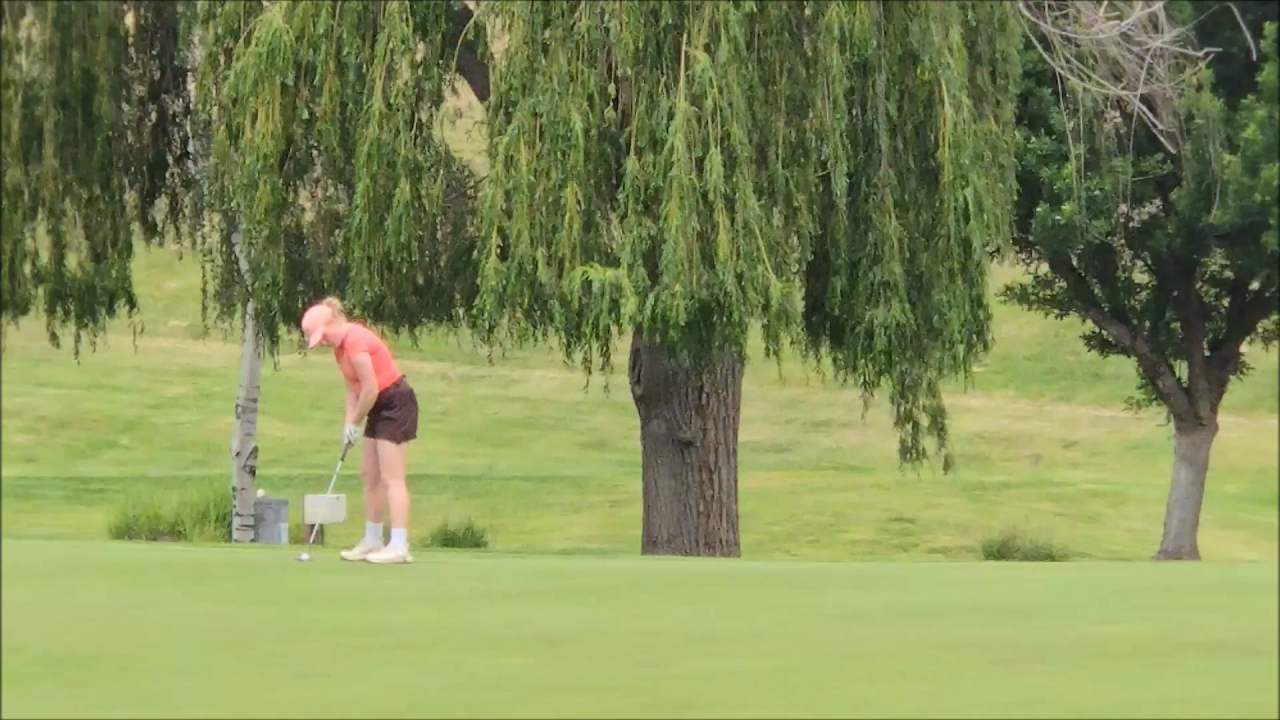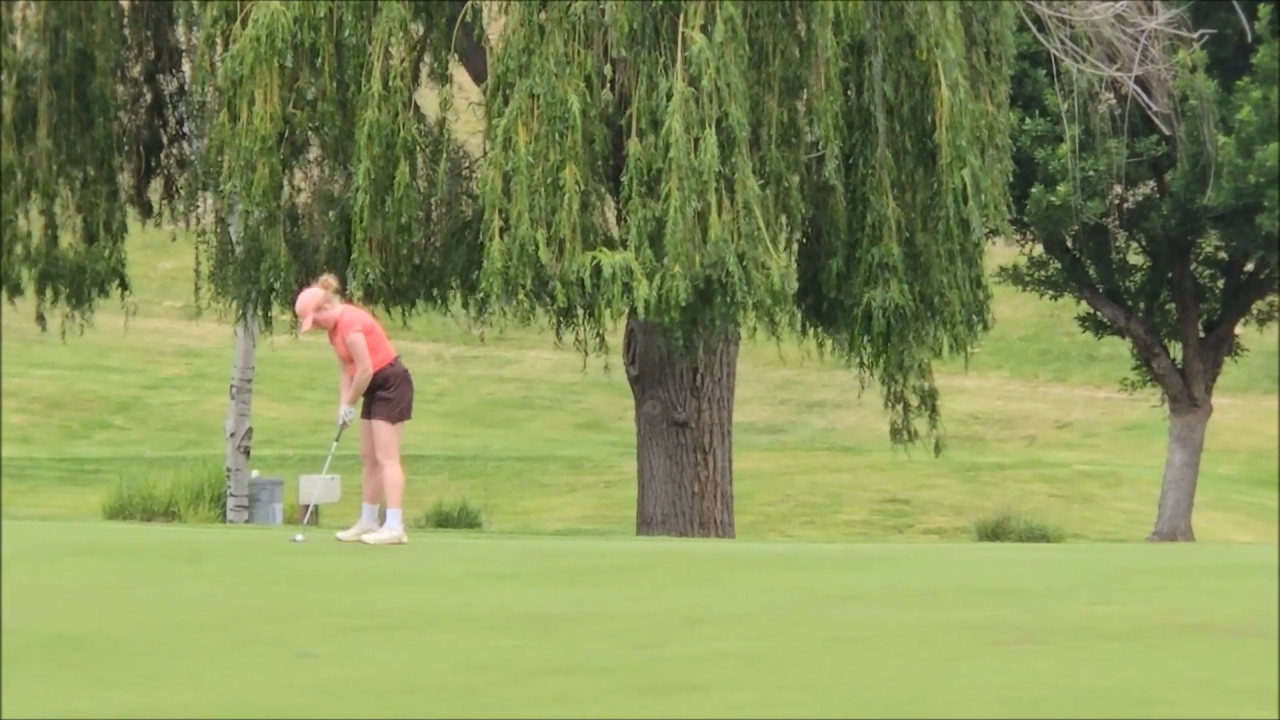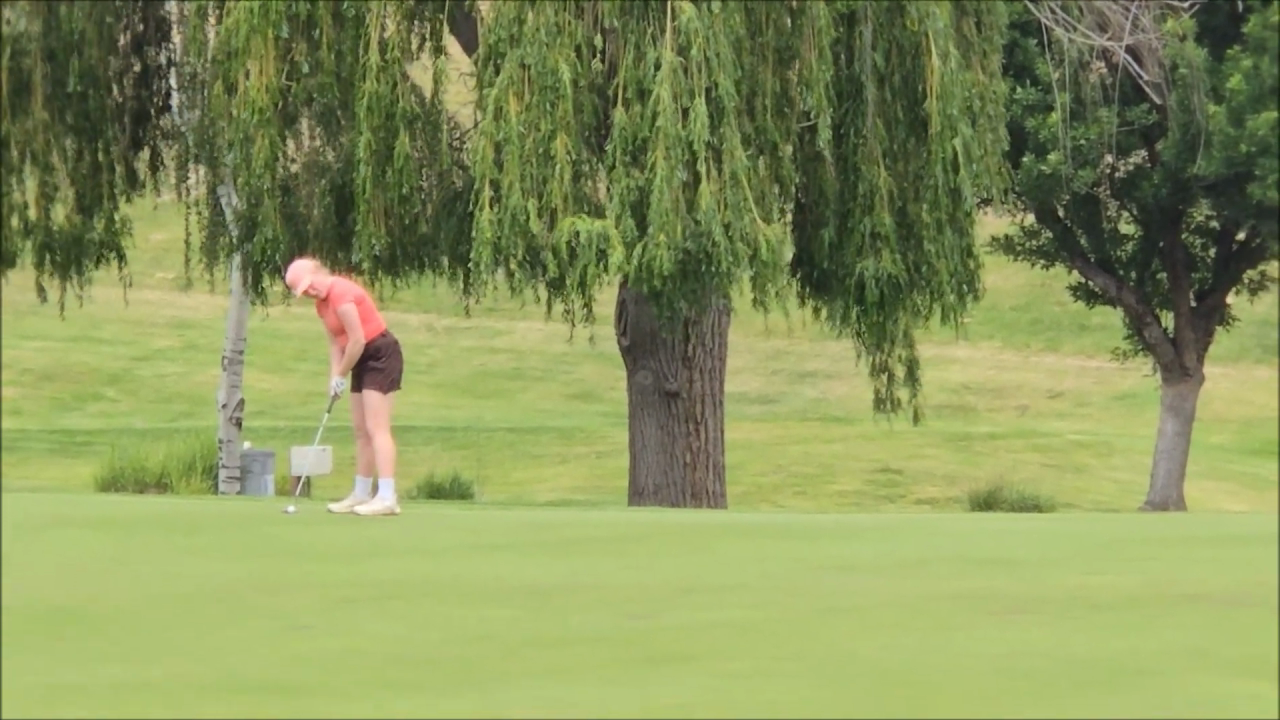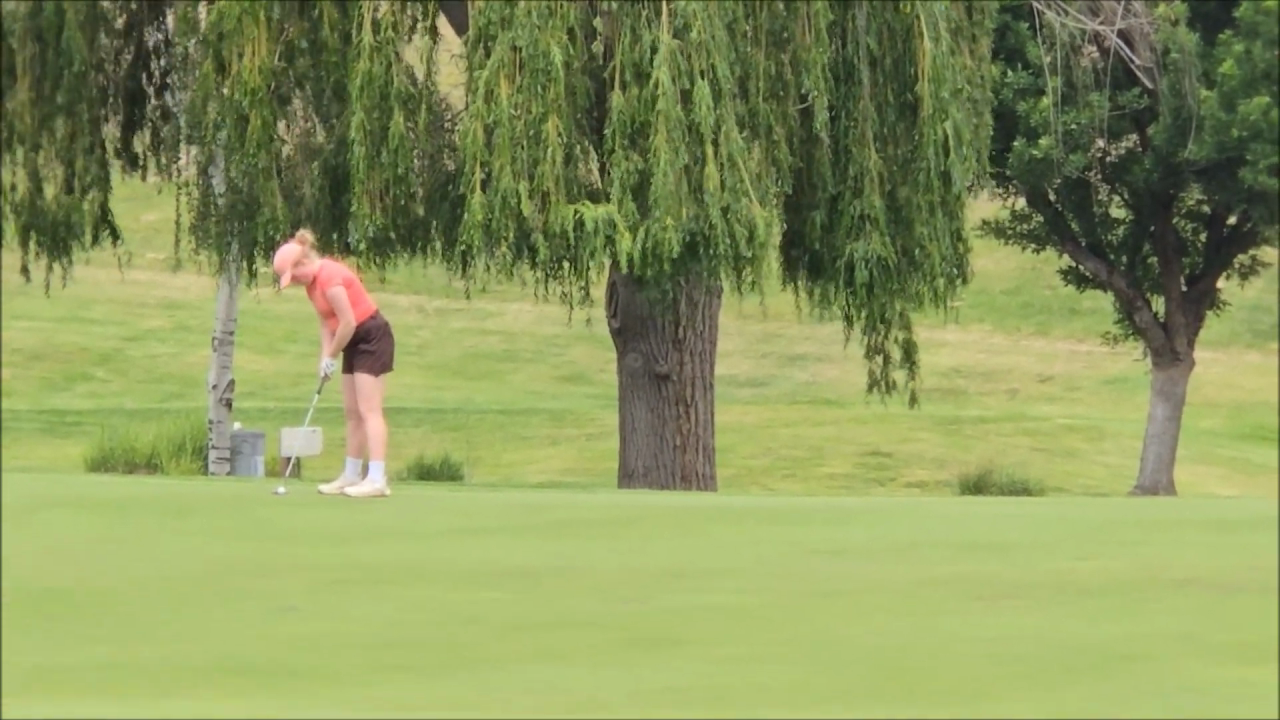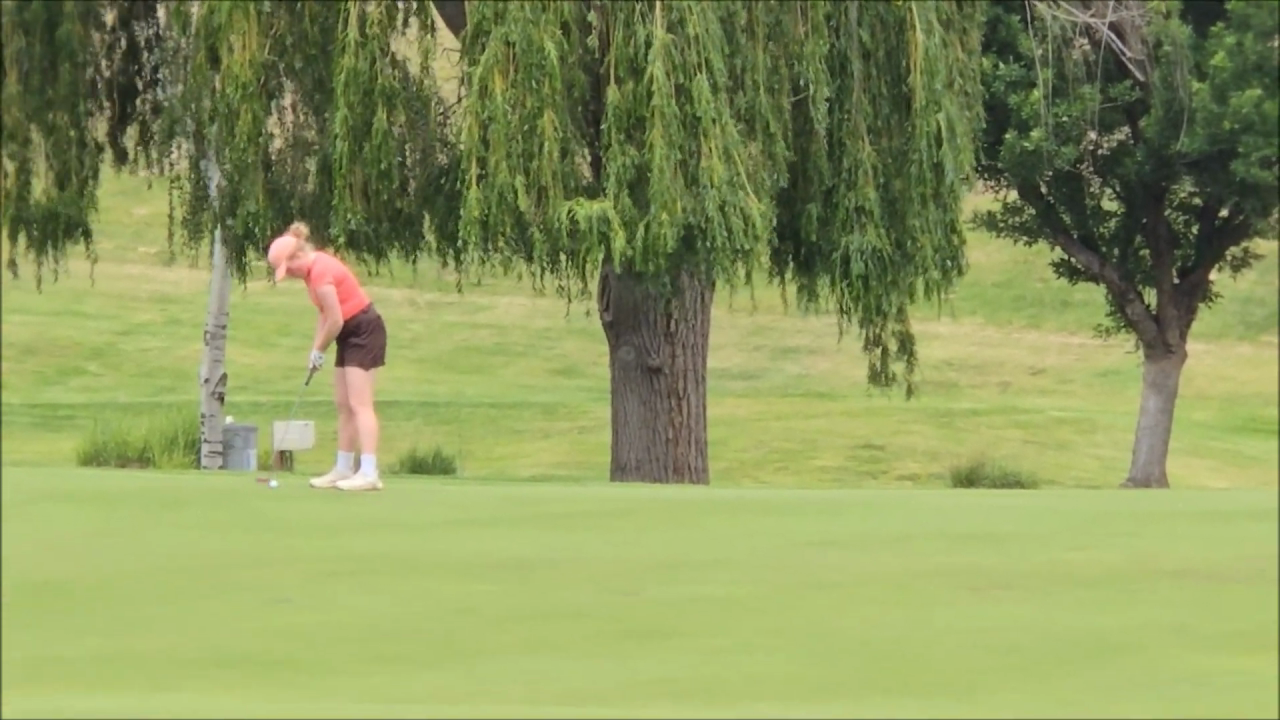
dt=1s
person 1, frame 1
left shoulder: (355, 342)
right shoulder: (340, 347)
left elbow: (371, 390)
right elbow: (353, 388)
left wrist: (355, 422)
right wrist: (349, 423)
left hip: (396, 405)
right hip: (380, 409)
left knee: (391, 478)
right knee: (370, 475)
left ankle: (399, 546)
right ankle: (372, 540)
person 1, frame 2
left shoulder: (349, 322)
right shoulder: (335, 328)
left elbow: (365, 370)
right elbow: (347, 369)
left wrist: (349, 403)
right wrist: (344, 405)
left hip: (391, 385)
right hip: (375, 389)
left knee: (386, 458)
right knee: (368, 458)
left ankle: (394, 527)
right ankle: (368, 522)
person 1, frame 3
left shoulder: (341, 293)
right shoulder: (322, 303)
left elbow: (357, 340)
right elbow: (336, 342)
left wrist: (341, 374)
right wrist: (334, 376)
left hip: (381, 356)
right hip: (363, 361)
left knee: (376, 428)
right knee: (361, 431)
left ankle: (387, 497)
right ankle: (361, 494)
person 1, frame 4
left shoulder: (328, 276)
right shoulder: (313, 282)
left elbow: (347, 322)
right elbow: (326, 322)
left wrist: (331, 356)
right wrist: (325, 358)
left hip: (372, 338)
right hip: (355, 343)
left knee: (368, 410)
right knee: (352, 412)
left ankle: (377, 479)
right ankle: (351, 475)
person 1, frame 5
left shoulder: (320, 271)
right shoulder: (312, 271)
left elbow: (335, 319)
right elbow: (325, 314)
left wrist: (319, 350)
right wrist: (316, 347)
left hip: (364, 333)
right hip: (350, 336)
left knee: (359, 403)
right knee: (343, 405)
left ankle: (369, 473)
right ankle: (343, 469)
